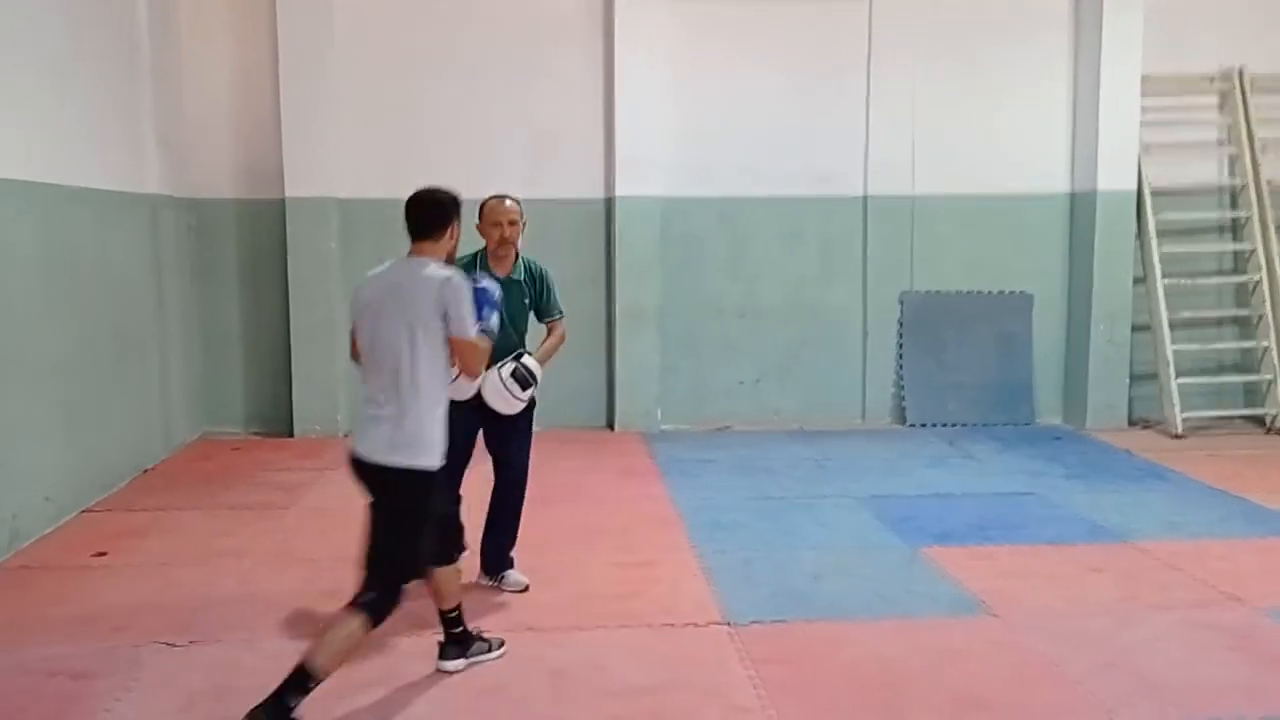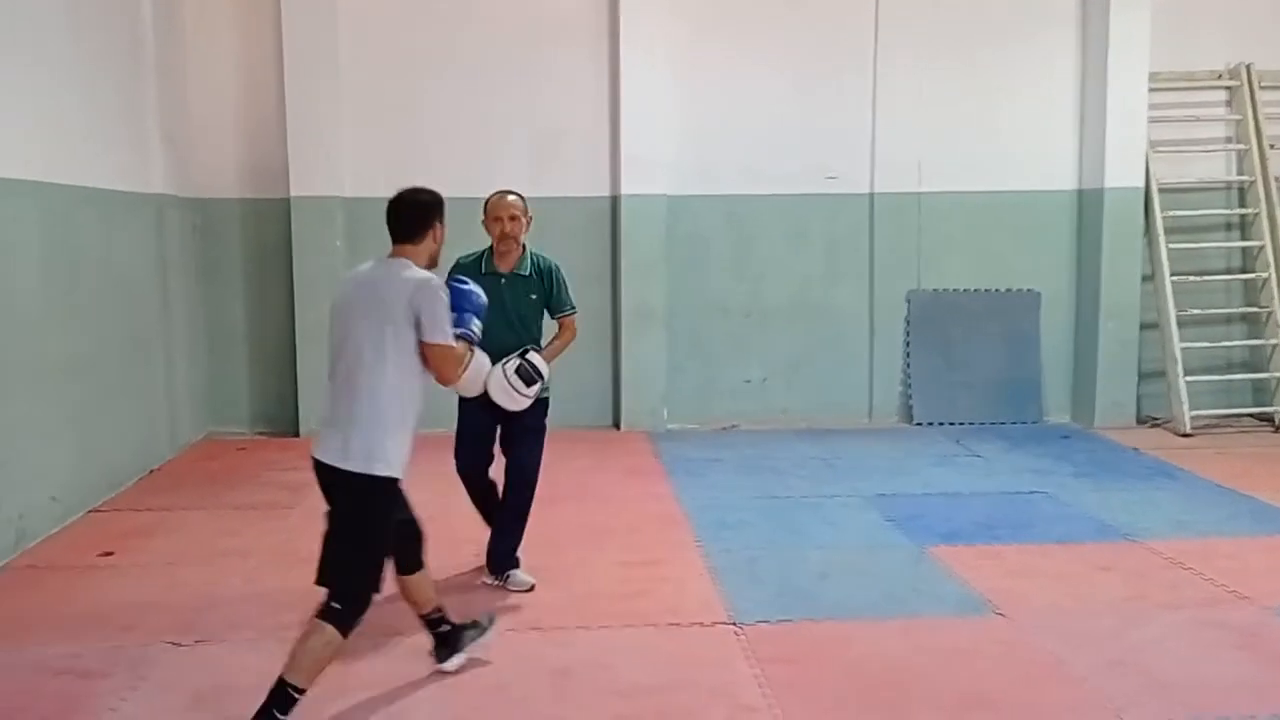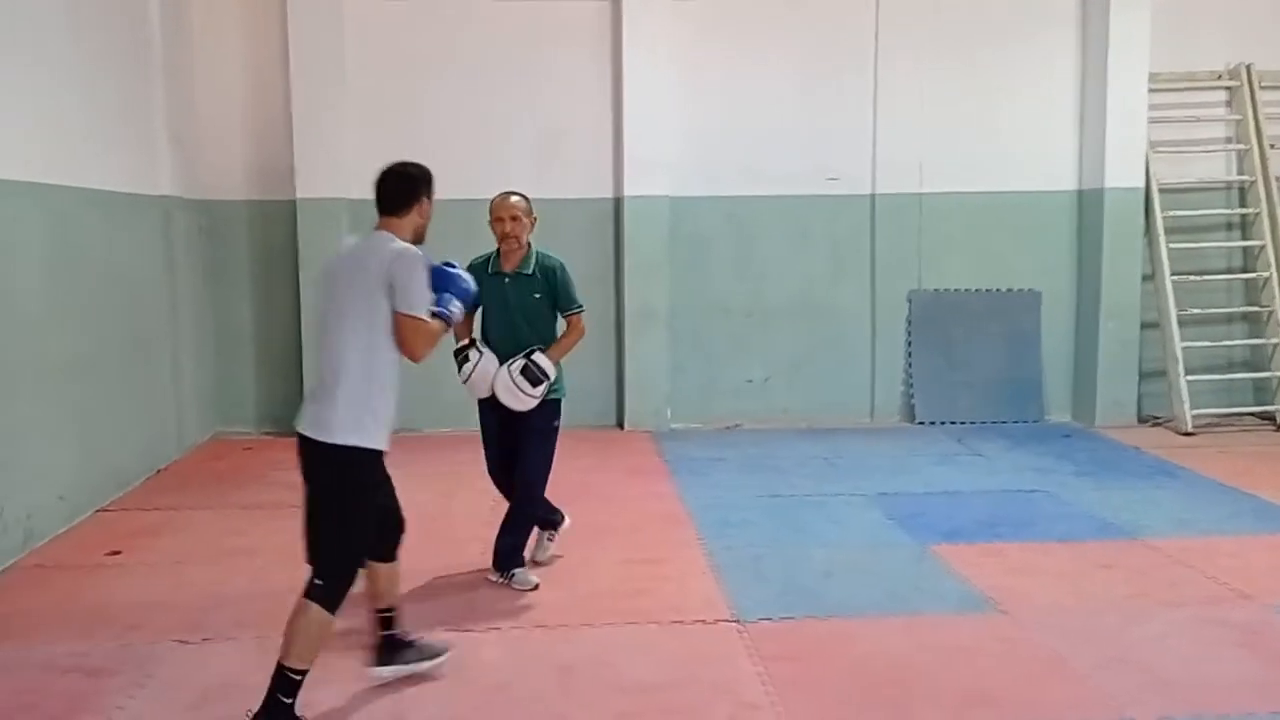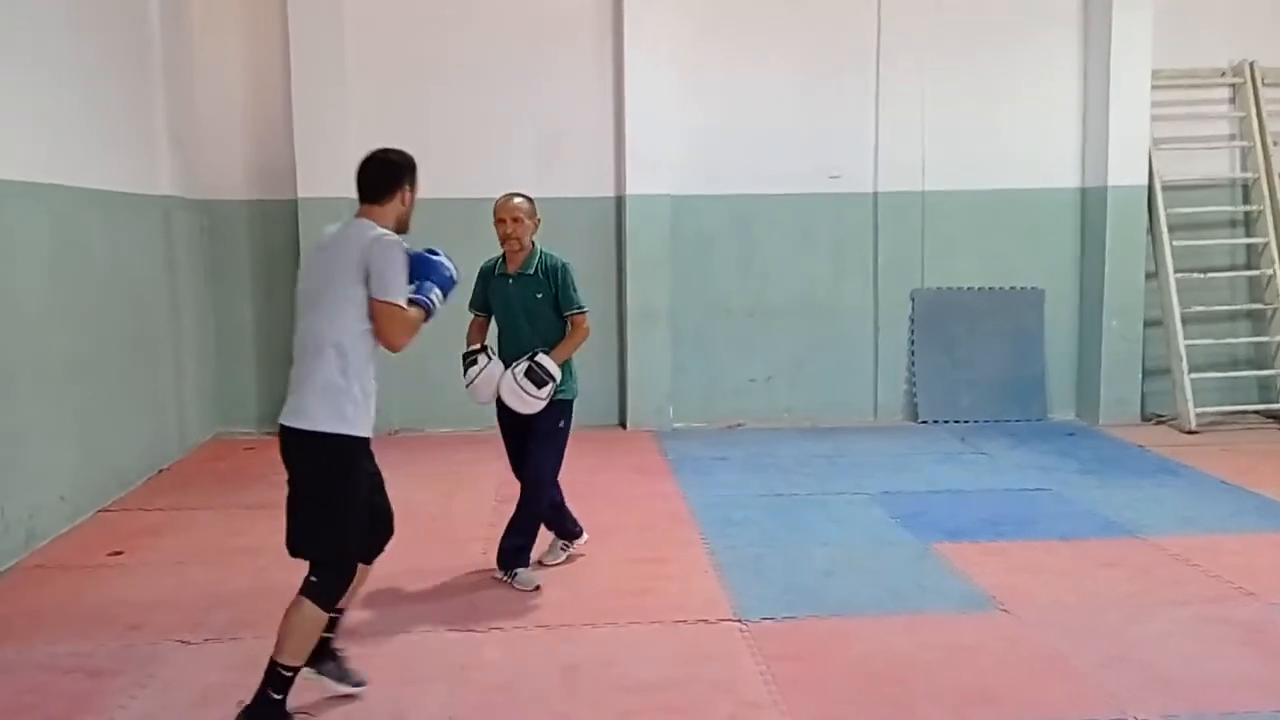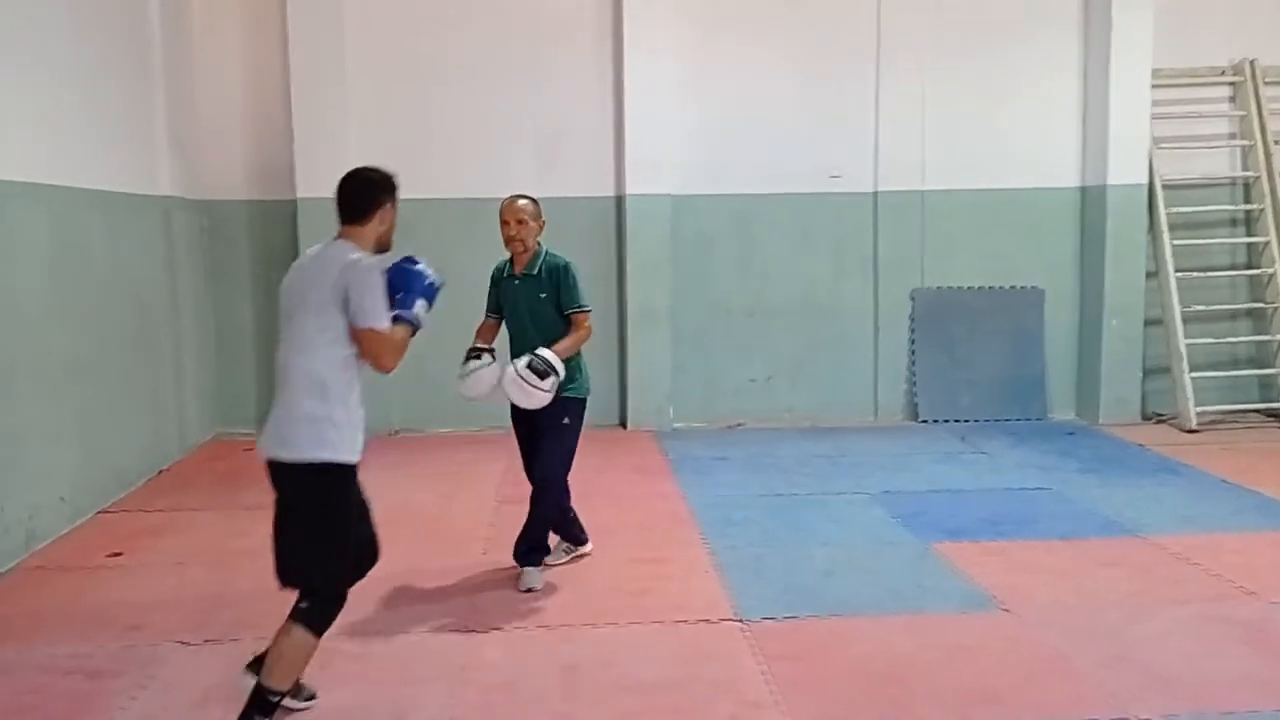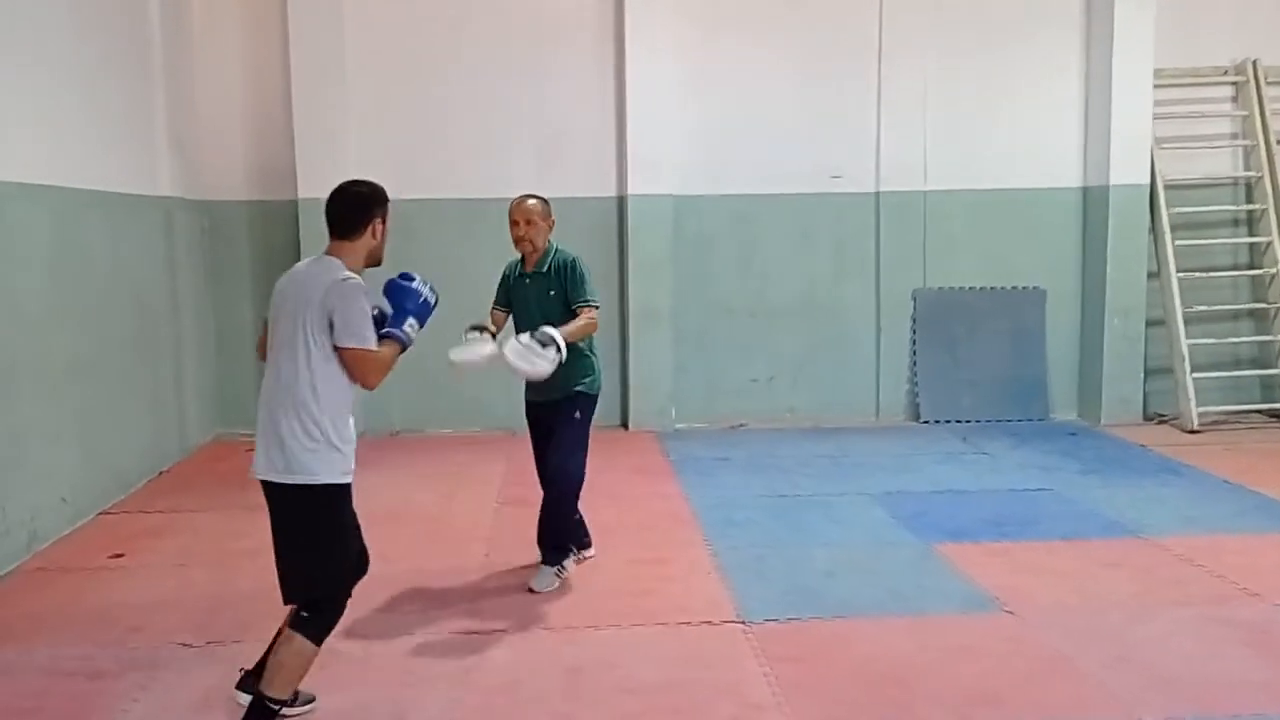
dt=0.1s
person 1, frame 1
left shoulder: (373, 283)
right shoulder: (449, 285)
right elbow: (473, 363)
right wrist: (487, 319)
left hip: (372, 449)
right hip: (410, 458)
left knee: (442, 536)
right knee: (381, 594)
left ankle: (457, 640)
person 1, frame 2
left shoulder: (354, 282)
right shoulder: (425, 288)
right elbow: (446, 370)
right wrist: (468, 325)
left hip: (337, 453)
right hip: (367, 464)
left knee: (406, 544)
right knee: (348, 598)
left ankle: (446, 637)
person 1, frame 3
left shoulder: (347, 256)
right shoulder: (404, 259)
right elbow: (416, 346)
right wrist: (451, 306)
left hip: (329, 431)
right hip: (349, 439)
left knee: (384, 530)
right knee: (333, 575)
left ankle: (391, 644)
person 1, frame 4
left shoulder: (329, 243)
right shoulder: (383, 246)
right elbow: (394, 334)
right wrist: (430, 292)
left hip: (312, 422)
right hip: (332, 429)
left knee: (373, 527)
right knee: (331, 569)
left ankle: (322, 645)
person 1, frame 5
left shoulder: (308, 263)
right shoulder: (359, 270)
right elbow: (382, 357)
right wrist: (413, 305)
left hip: (295, 445)
right hip: (320, 451)
left knee: (358, 556)
right knee: (324, 593)
left ankle: (273, 668)
person 1, frame 6
left shoulder: (295, 277)
right shoulder: (343, 287)
left elbow: (266, 348)
right elbow: (368, 373)
right wrist: (406, 322)
left hip: (288, 462)
right hip: (311, 470)
left knee: (347, 566)
right knee: (323, 601)
left ankle: (265, 675)
person 2, frame 1
left shoulder: (535, 275)
right shoulder: (459, 271)
left elbow: (557, 330)
left wrist: (533, 365)
left knee: (511, 476)
right knee: (444, 471)
left ankle: (496, 563)
person 2, frame 2
left shoulder: (545, 270)
right shoulder: (466, 269)
left elbow: (569, 326)
left wrist: (539, 360)
left knee: (522, 476)
right knee: (470, 466)
left ankle: (502, 563)
right ankle: (502, 535)
person 2, frame 3
left shoulder: (552, 268)
right shoulder: (478, 269)
left elbow: (577, 326)
right elbow: (465, 318)
left wrist: (545, 362)
right wrist: (465, 347)
left hip: (541, 391)
right hip: (495, 389)
left knee: (530, 475)
right knee: (503, 471)
left ankle: (508, 562)
right ankle: (550, 520)
person 2, frame 4
left shoulder: (555, 268)
right shoulder: (488, 273)
left elbow: (581, 327)
right elbow: (478, 321)
left wrist: (549, 364)
right wrist: (474, 352)
left hip: (552, 391)
left knee: (539, 476)
right knee: (528, 473)
left ankle: (513, 560)
right ankle: (569, 531)
person 2, frame 5
left shoulder: (560, 268)
right shoulder: (500, 274)
left elbow: (583, 326)
right elbow: (491, 323)
left wrist: (551, 357)
right wrist: (479, 349)
left hip: (564, 389)
left knee: (550, 473)
right knee: (539, 474)
left ankle: (529, 556)
right ankle: (574, 538)
person 2, frame 6
left shoulder: (569, 265)
right shoulder: (511, 274)
left elbow: (590, 320)
right elbow: (497, 319)
left wrist: (557, 337)
right wrist: (482, 334)
left hip: (576, 385)
right hip: (536, 388)
left knee: (564, 469)
right knee: (549, 473)
left ankle: (556, 556)
right ankle: (577, 542)
